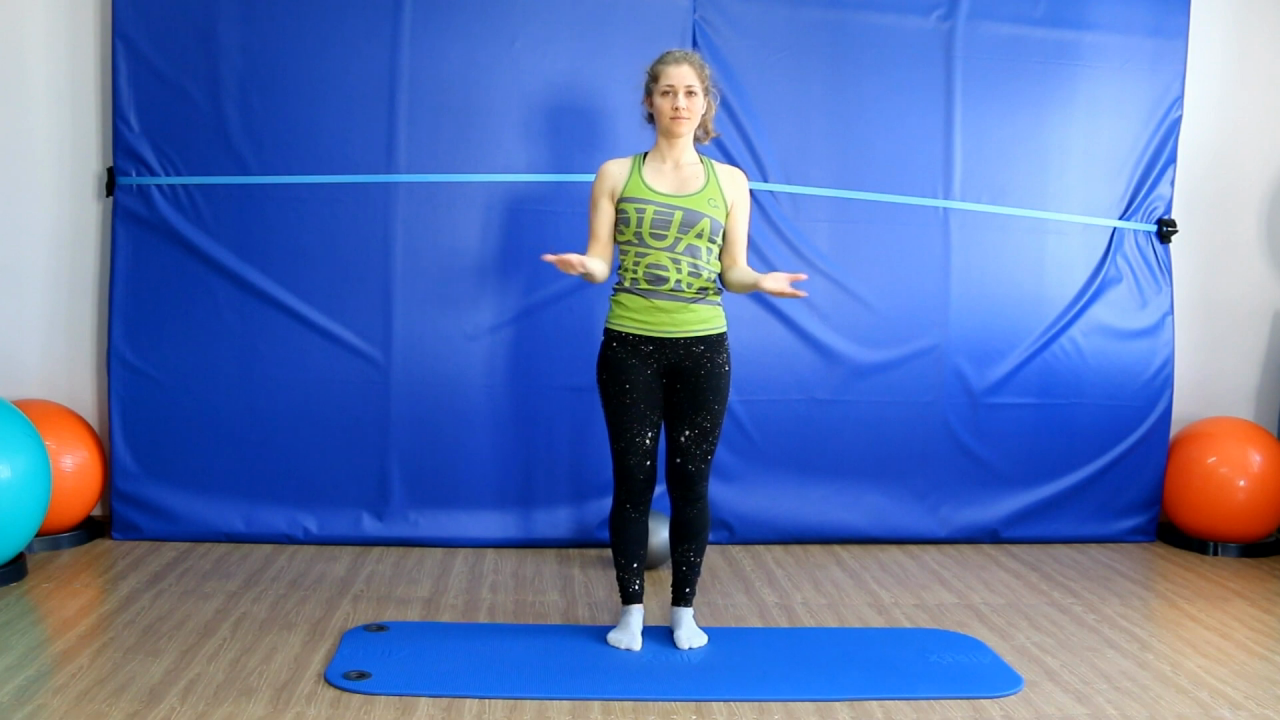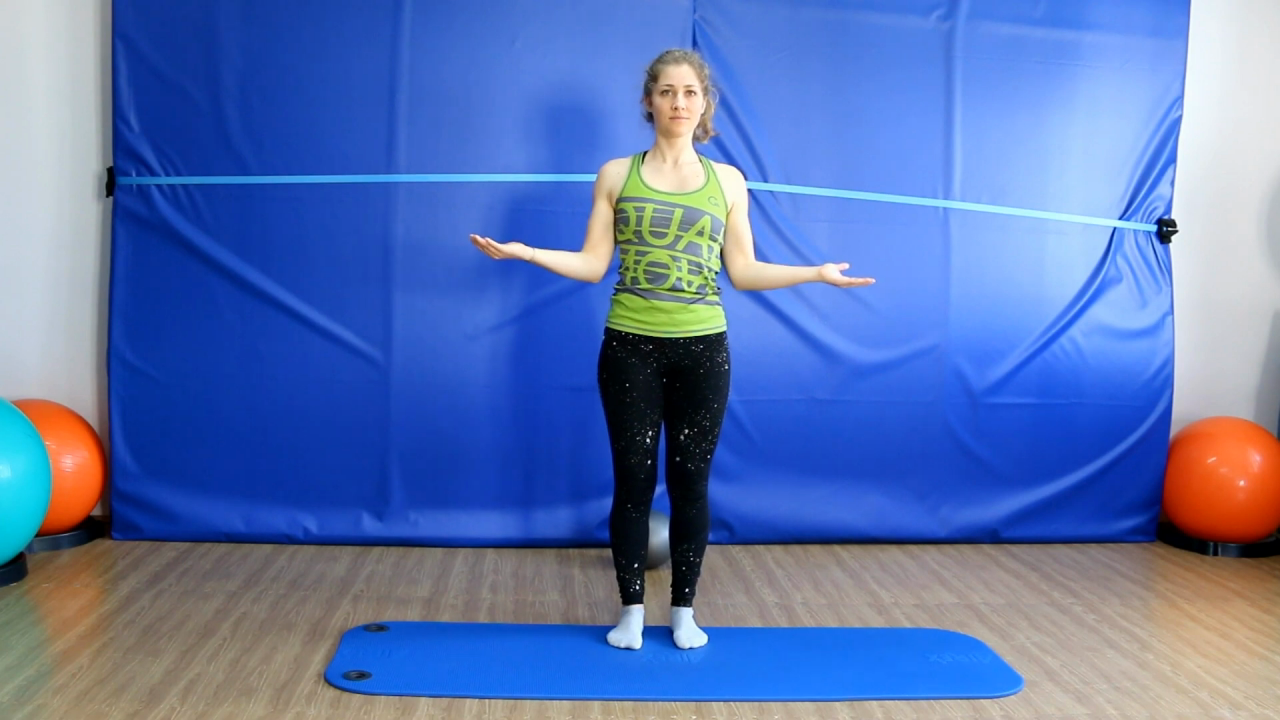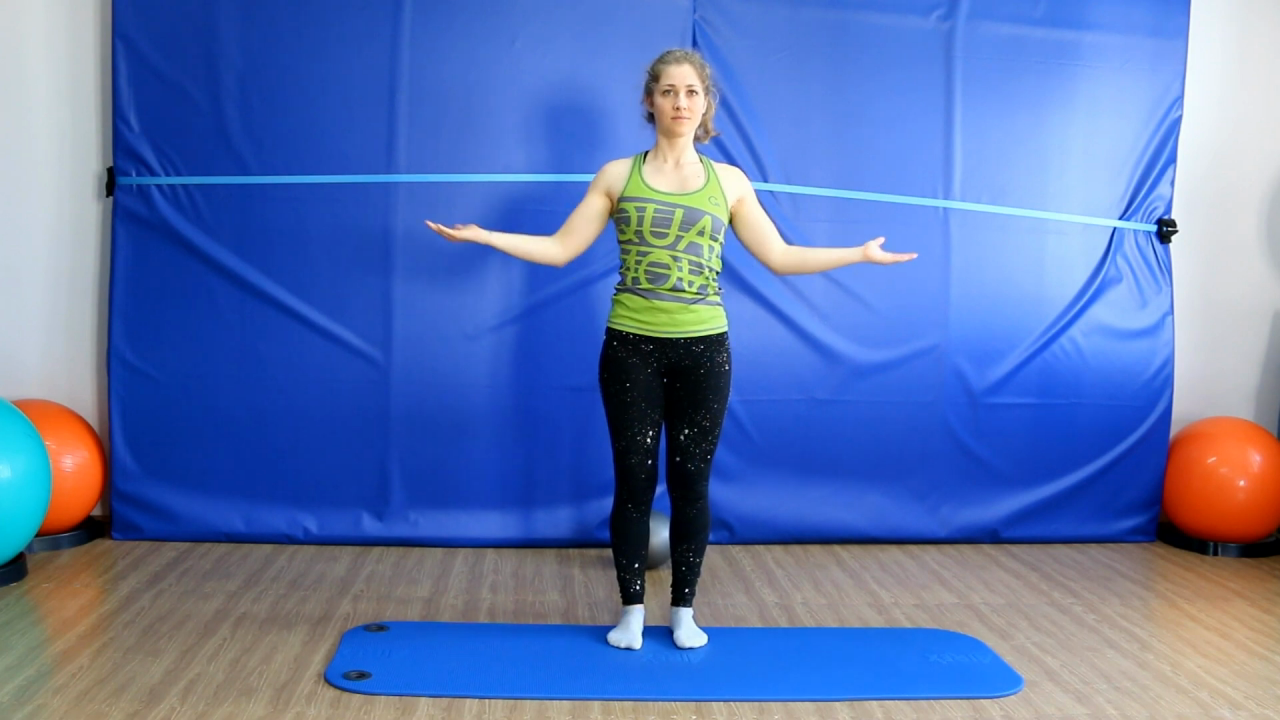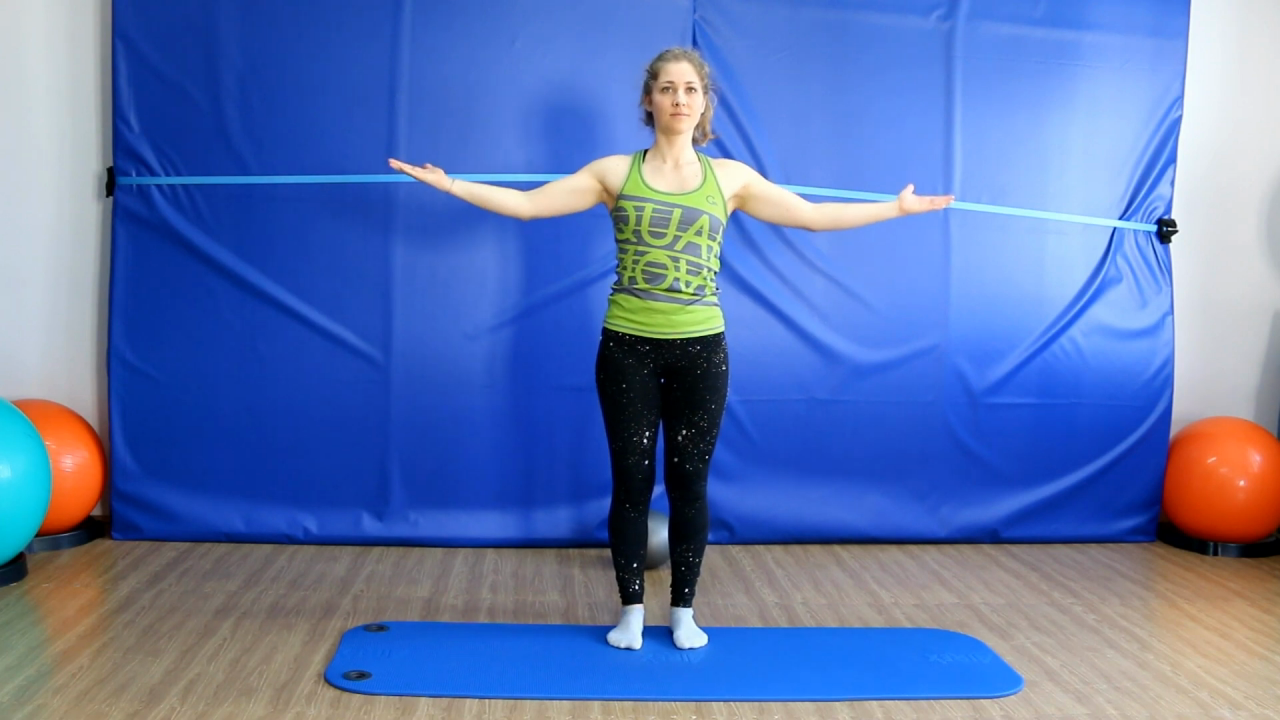
dt=0.7s
person 1, frame 1
left shoulder: (730, 181)
right shoulder: (616, 174)
left elbow: (732, 270)
right elbow: (600, 263)
left wrist: (764, 281)
right wrist: (583, 264)
left hip: (703, 348)
right hip: (630, 347)
left knee: (690, 482)
right knee: (633, 480)
left ankle: (684, 611)
right ankle: (630, 609)
person 1, frame 2
left shoulder: (728, 181)
right shoulder: (616, 174)
left elbow: (743, 271)
right elbow: (592, 265)
left wrist: (817, 272)
right wrist: (524, 251)
left hip: (703, 348)
right hip: (630, 347)
left knee: (691, 482)
right knee: (633, 480)
left ankle: (683, 610)
right ankle: (631, 609)
person 1, frame 3
left shoulder: (730, 181)
right shoulder: (617, 175)
left elbow: (780, 257)
right elbow: (559, 249)
left wrist: (860, 254)
right wrist: (484, 236)
left hip: (704, 348)
right hip: (631, 347)
left knee: (691, 482)
right knee: (634, 480)
left ankle: (683, 610)
right ankle: (631, 609)
person 1, frame 4
left shoulder: (730, 177)
right shoulder: (614, 171)
left elbow: (813, 216)
right elbow: (527, 204)
left wrist: (895, 209)
right wrist: (450, 184)
left hip: (700, 349)
right hip: (627, 348)
left knee: (689, 482)
right knee: (631, 481)
left ankle: (683, 610)
right ankle: (631, 609)
